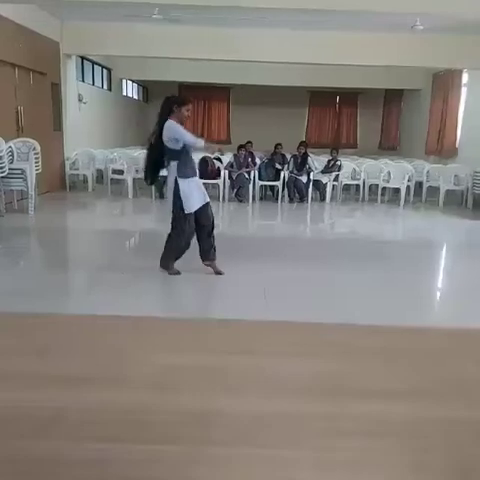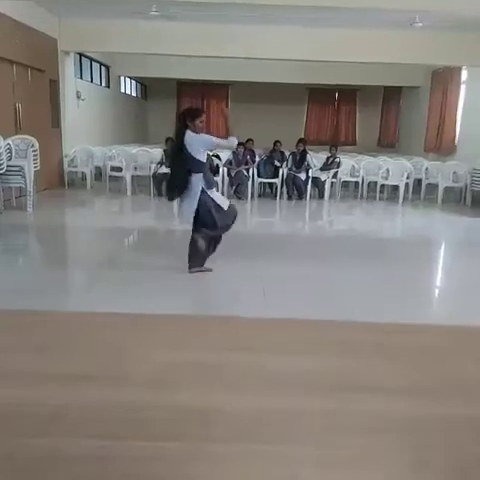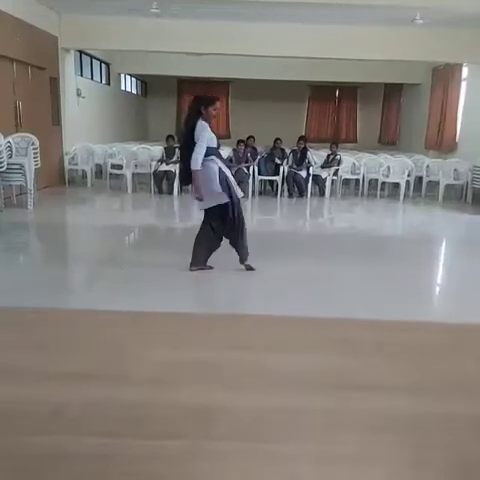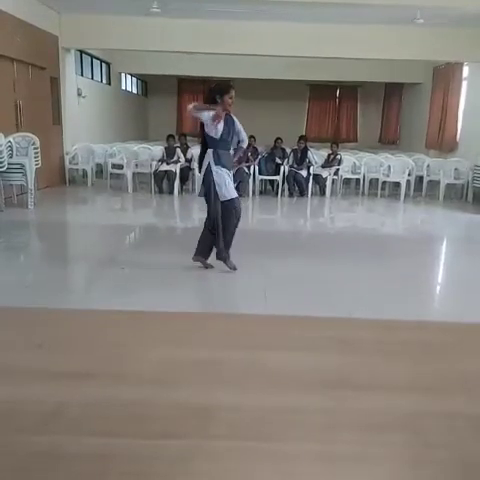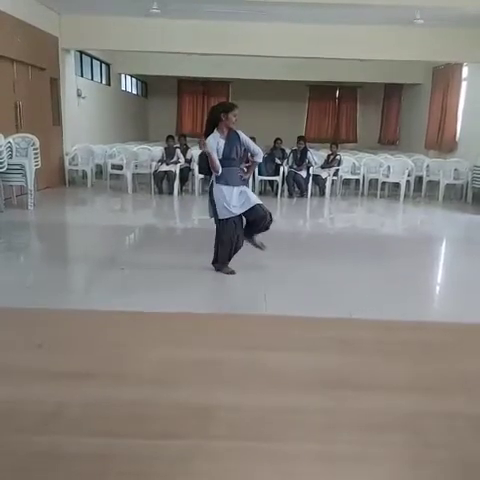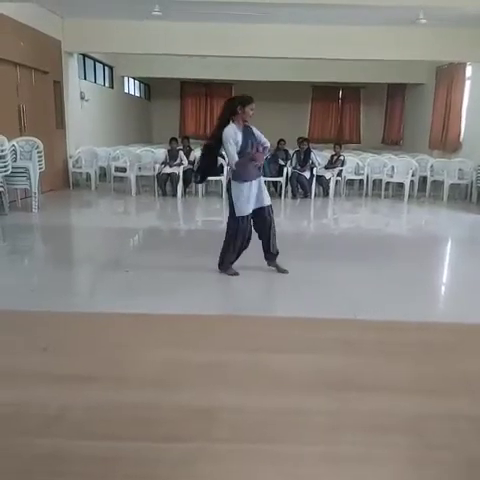
dt=0.4s
person 1, frame 1
left shoulder: (176, 127)
right shoulder: (171, 127)
right elbow: (195, 143)
left hip: (190, 177)
right hip: (180, 179)
left knee: (205, 218)
right knee: (183, 224)
left ankle: (209, 258)
right ankle: (167, 262)
person 1, frame 2
left shoulder: (185, 138)
right shoulder: (199, 139)
right elbow: (230, 143)
right wrist: (227, 126)
left hip: (192, 187)
right hip: (200, 188)
left knee: (203, 224)
right knee: (229, 214)
left ankle: (196, 264)
right ankle: (203, 236)
person 1, frame 3
left shoulder: (201, 126)
right shoulder: (203, 128)
right elbow: (195, 160)
right wrist: (197, 186)
left hip: (210, 174)
right hip: (215, 172)
left knee: (214, 220)
right knee: (234, 217)
left ankle: (198, 261)
right ankle: (243, 257)
person 1, frame 4
left shoulder: (232, 119)
right shoulder: (209, 116)
left elbow: (244, 140)
right elbow: (191, 109)
left wrist: (236, 158)
right wrist: (213, 109)
left hip: (226, 168)
right hip: (214, 167)
left knee: (226, 212)
right knee: (231, 211)
left ankle: (201, 254)
right ankle: (223, 254)
person 1, frame 5
left shoulder: (238, 135)
right shoulder: (212, 140)
left elbow: (258, 153)
right elbow: (217, 170)
left wrist: (249, 172)
right wrist: (212, 161)
left hip: (240, 186)
right hip: (221, 188)
left knee: (263, 216)
right knee: (229, 227)
left ankle: (248, 234)
right ankle: (220, 262)
person 1, frame 6
left shoulder: (250, 130)
right shoulder: (228, 132)
left elbow: (266, 145)
right elbow: (234, 163)
left wrist: (261, 159)
right wrist: (251, 159)
left hip: (256, 180)
right hip: (239, 183)
left knee: (266, 220)
right knee: (241, 226)
left ankle: (271, 259)
right ankle: (225, 264)
